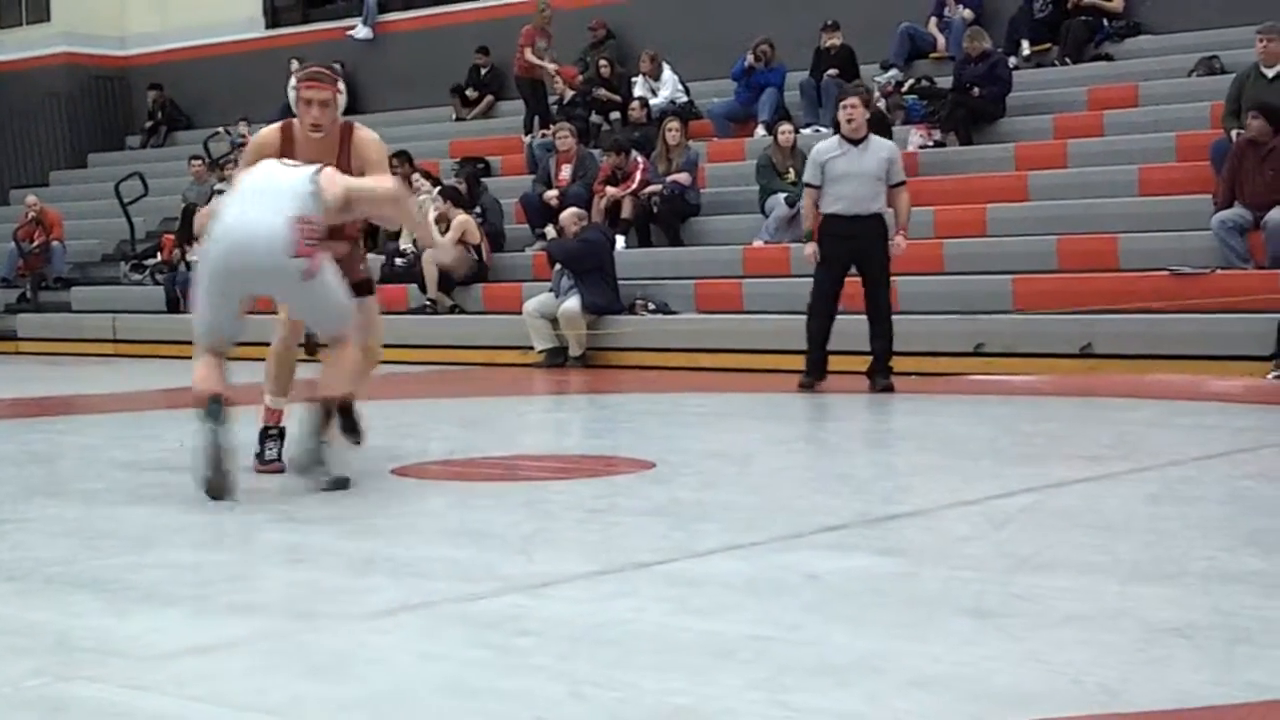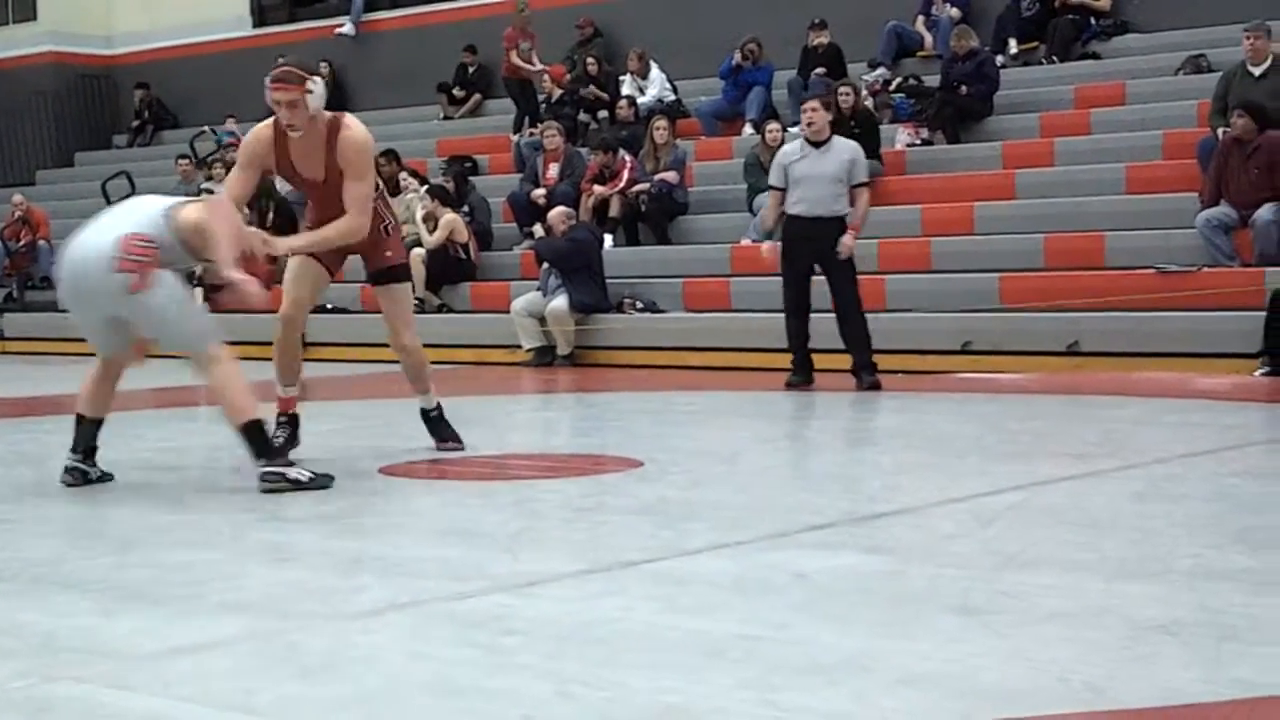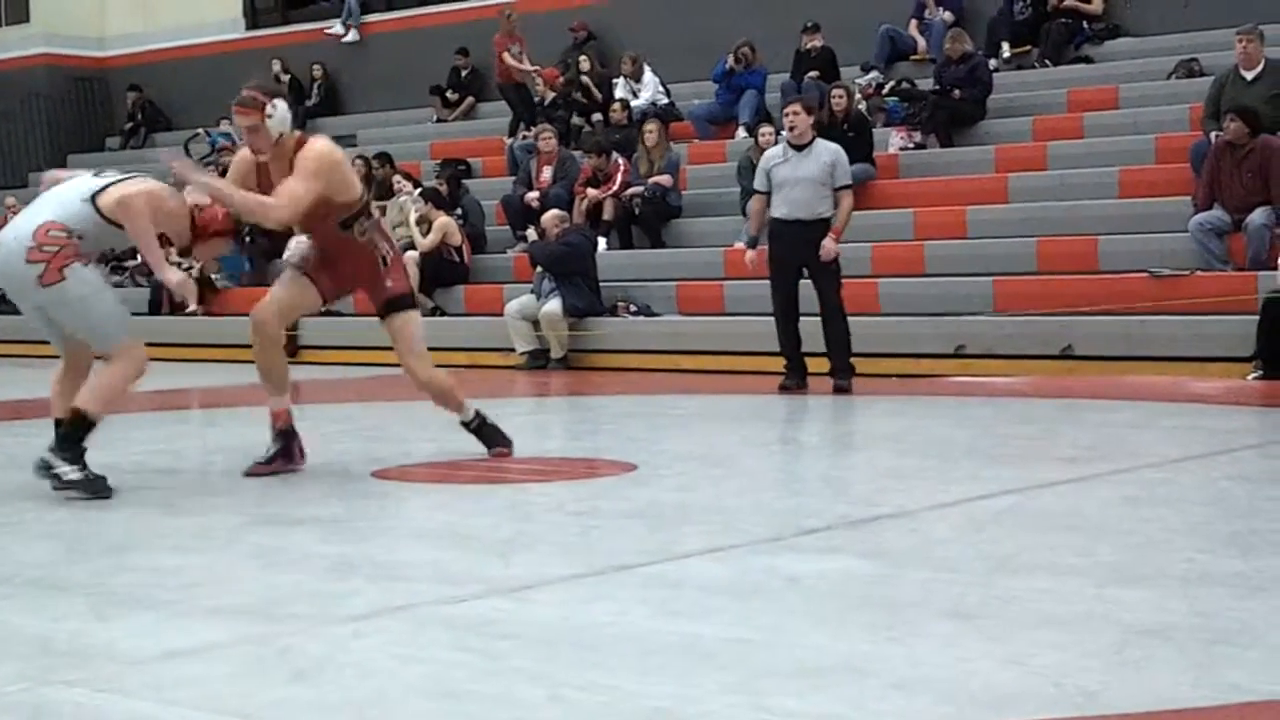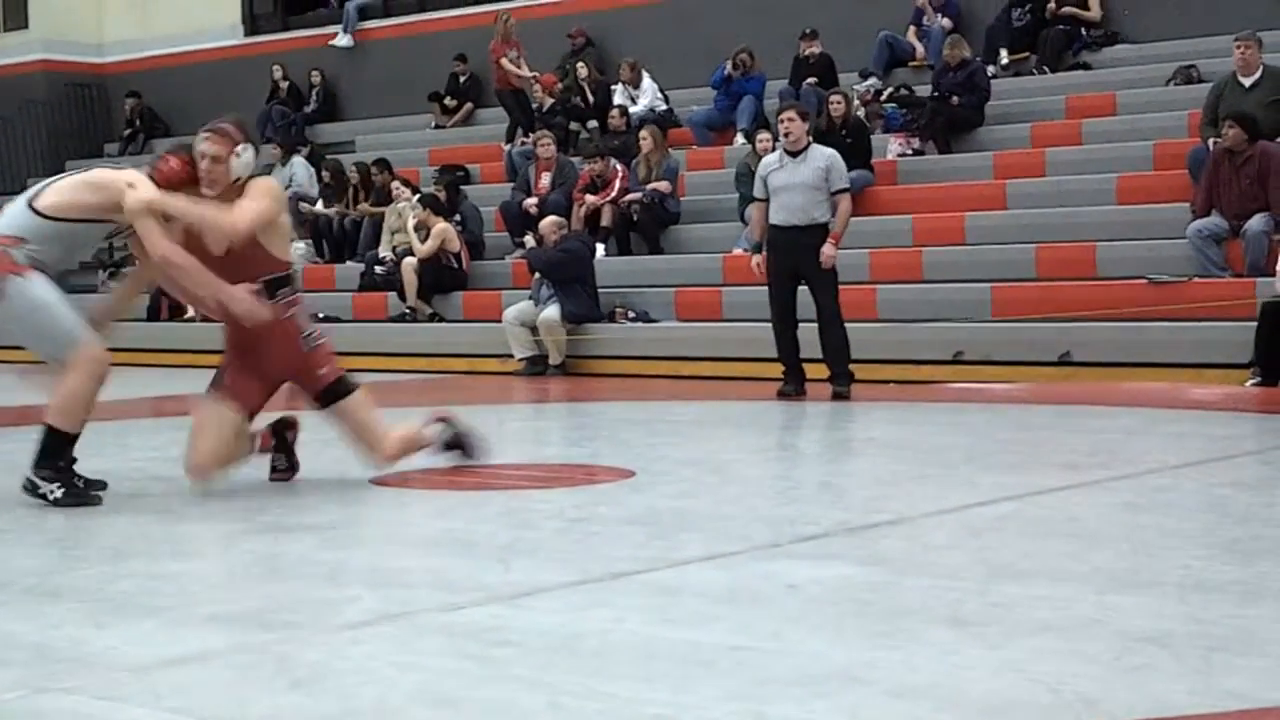
dt=0.3s
person 1, frame 1
left shoulder: (365, 144)
right shoulder: (269, 141)
left hip: (343, 242)
left knee: (369, 350)
right knee: (292, 324)
left ankle: (342, 401)
right ankle: (271, 431)
person 1, frame 2
left shoulder: (351, 137)
right shoulder: (261, 140)
left elbow: (356, 226)
right elbow: (226, 204)
left wrist: (289, 245)
left hip: (372, 227)
right hip: (321, 225)
left knee: (405, 343)
right knee: (290, 314)
left ankle: (431, 412)
right ankle: (286, 422)
person 1, frame 3
left shoulder: (318, 155)
right shoulder: (248, 162)
left elbow: (276, 215)
left wrist: (204, 182)
left hip: (373, 255)
right hip: (327, 256)
left knee: (422, 375)
right knee: (264, 321)
left ankle: (475, 421)
right ankle: (285, 440)
person 1, frame 4
left shoulder: (263, 193)
right shoulder: (189, 207)
left elbow: (232, 228)
left wrist: (160, 200)
left hip: (294, 340)
right hip: (245, 348)
left knee: (384, 451)
right knee: (201, 466)
left ankle: (440, 430)
right ankle: (272, 437)
person 2, frame 1
left shoulder: (256, 172)
right shoulder: (335, 185)
left elbow: (203, 222)
right elbow: (389, 190)
left hip: (225, 247)
right hip: (290, 248)
left knee: (210, 352)
right knee: (345, 339)
left ankle: (214, 431)
right ankle: (314, 450)
person 2, frame 2
left shoulder: (174, 210)
right shoulder: (230, 230)
right elbow: (217, 206)
right wrist: (232, 272)
left hip: (75, 264)
right hip: (124, 264)
left knee: (113, 359)
right knee: (216, 360)
left ankle: (79, 460)
right ankle: (273, 464)
person 2, frame 3
left shoulder: (151, 188)
right shoulder: (172, 206)
left elbow: (50, 178)
right elbow: (129, 200)
right wrist: (163, 269)
right hip: (45, 255)
left knee: (76, 355)
right knee: (129, 358)
left ankle: (65, 460)
right ankle: (60, 455)
person 2, frame 4
left shoulder: (132, 187)
right shoulder: (132, 184)
right elbow: (159, 252)
right wrist: (227, 292)
left knee: (86, 363)
right knee: (89, 360)
left ankle: (57, 469)
right ankle: (43, 473)
person 3, frame 1
left shoulder: (887, 149)
right shoulder: (822, 151)
left elbow: (899, 194)
right elbow: (810, 198)
left wrist: (901, 232)
right wrist: (809, 238)
left hip: (872, 230)
right hip: (834, 230)
left knee: (879, 304)
right knee: (822, 303)
left ankle: (880, 370)
right ankle: (814, 368)
person 3, frame 2
left shoulder: (850, 150)
right shoulder: (786, 153)
left elbow: (862, 195)
right elbow: (775, 199)
left wrist: (852, 232)
right wrist: (768, 236)
left hip: (834, 230)
right hip: (796, 231)
left knee: (848, 301)
right knee: (795, 304)
left ankle: (865, 368)
right ankle: (802, 368)
person 3, frame 3
left shoulder: (833, 153)
right shoulder: (770, 157)
left elbow: (846, 199)
right elbow: (759, 203)
left wrist: (834, 236)
right wrist: (751, 243)
left hip: (819, 233)
right hip: (782, 235)
left knee: (832, 303)
right knee: (784, 307)
left ankle: (842, 371)
right ankle: (794, 371)
person 3, frame 4
left shoulder: (828, 158)
right shoulder: (767, 164)
left elbow: (844, 203)
right elbow: (759, 209)
left wrist: (832, 241)
right wrist: (756, 249)
left hip: (816, 239)
right hip: (779, 242)
left knee: (828, 310)
right knee: (782, 314)
left ankle: (841, 378)
right ankle: (793, 377)
